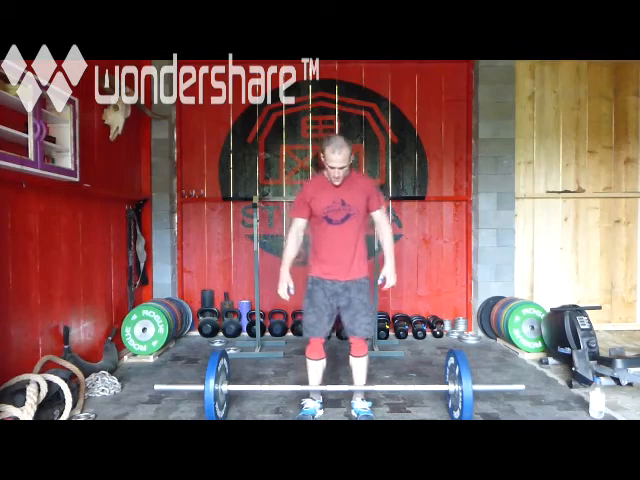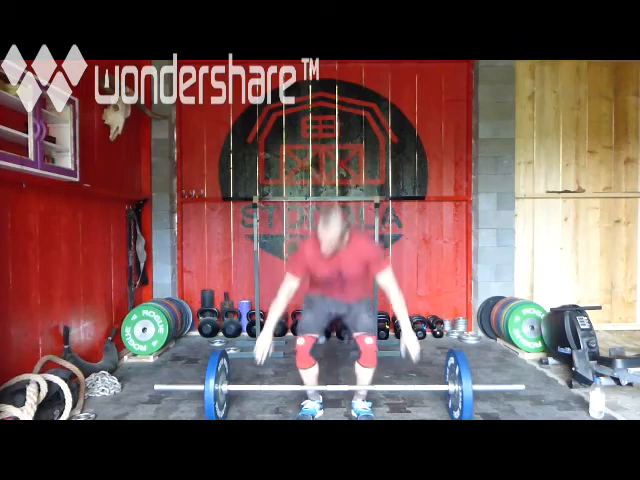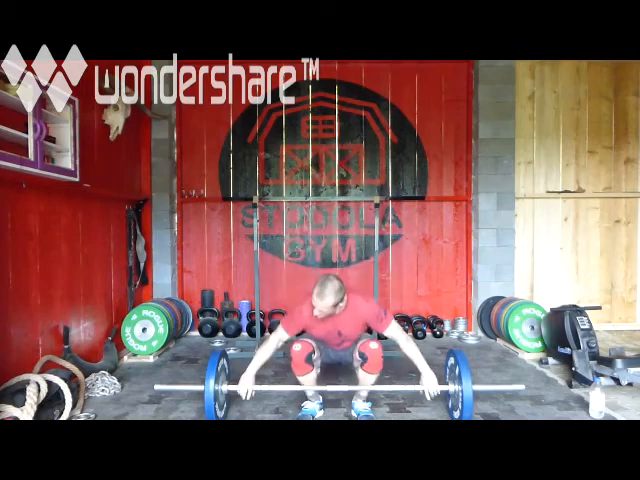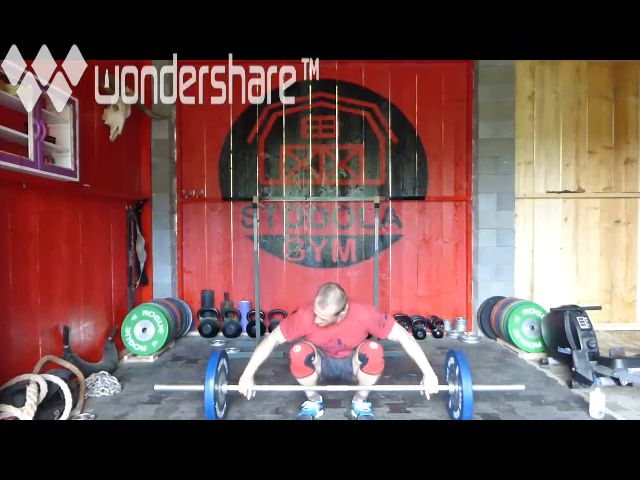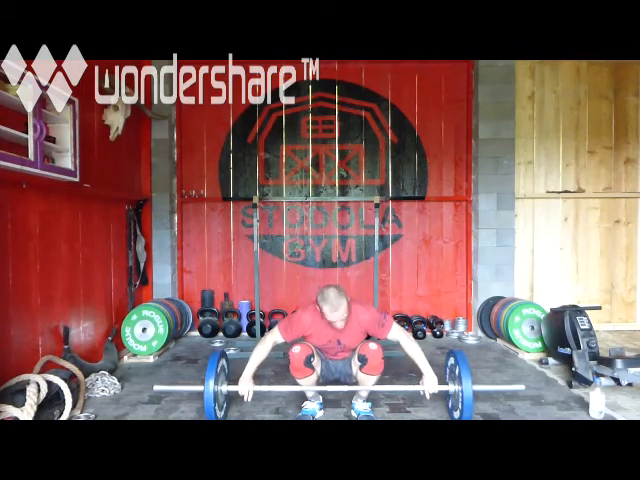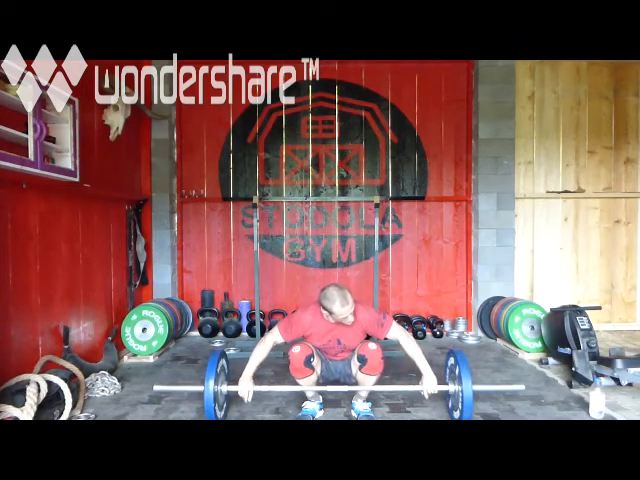
dt=0.4s
person 1, frame 1
left shoulder: (366, 186)
right shoulder: (310, 189)
left elbow: (382, 223)
right elbow: (296, 232)
left wrist: (389, 262)
right wrist: (284, 271)
left hip: (356, 278)
right hip: (319, 279)
left knee: (358, 339)
right knee: (315, 339)
left ankle: (359, 400)
right ankle: (314, 400)
person 1, frame 2
left shoulder: (365, 247)
right shoulder: (308, 249)
left elbow: (391, 287)
right elbow: (287, 290)
left wrist: (407, 329)
right wrist: (267, 331)
left hip: (356, 299)
right hip: (320, 296)
left knee: (368, 344)
right knee: (303, 343)
left ankle: (360, 401)
right ankle: (313, 400)
person 1, frame 3
left shoulder: (364, 307)
right shoulder: (306, 310)
left elbow: (400, 336)
right elbow: (276, 338)
left wrist: (425, 372)
right wrist: (250, 372)
left hip: (352, 346)
right hip: (321, 346)
left knee: (373, 349)
right knee: (299, 349)
left ankle: (360, 400)
right ankle: (313, 400)
person 1, frame 4
left shoulder: (364, 315)
right shoulder: (305, 316)
left elbow: (404, 337)
right elbow: (272, 339)
left wrist: (428, 374)
right wrist: (247, 375)
left hip: (352, 362)
right hip: (321, 362)
left knee: (374, 350)
right knee: (299, 352)
left ankle: (360, 401)
right ankle: (313, 401)
person 1, frame 5
left shoulder: (364, 314)
right shoulder: (305, 317)
left elbow: (403, 336)
right elbow: (269, 339)
left wrist: (428, 373)
right wrist: (247, 376)
left hip: (352, 365)
right hip: (320, 365)
left knee: (373, 351)
right knee: (298, 352)
left ankle: (360, 401)
right ankle: (313, 401)
person 1, frame 6
left shoulder: (364, 314)
right shoulder: (306, 317)
left elbow: (403, 335)
right elbow: (269, 339)
left wrist: (427, 373)
right wrist: (246, 377)
left hip: (352, 365)
right hip: (320, 366)
left knee: (373, 351)
right knee: (298, 352)
left ankle: (361, 402)
right ankle: (312, 401)
